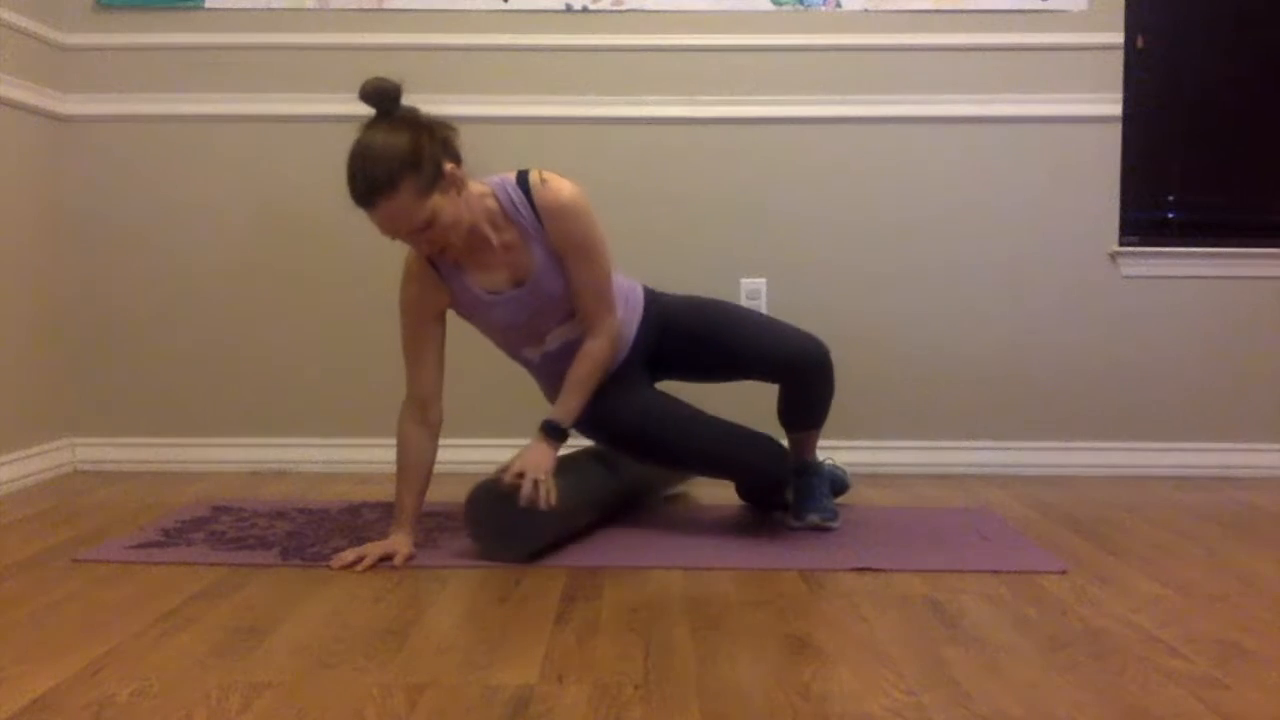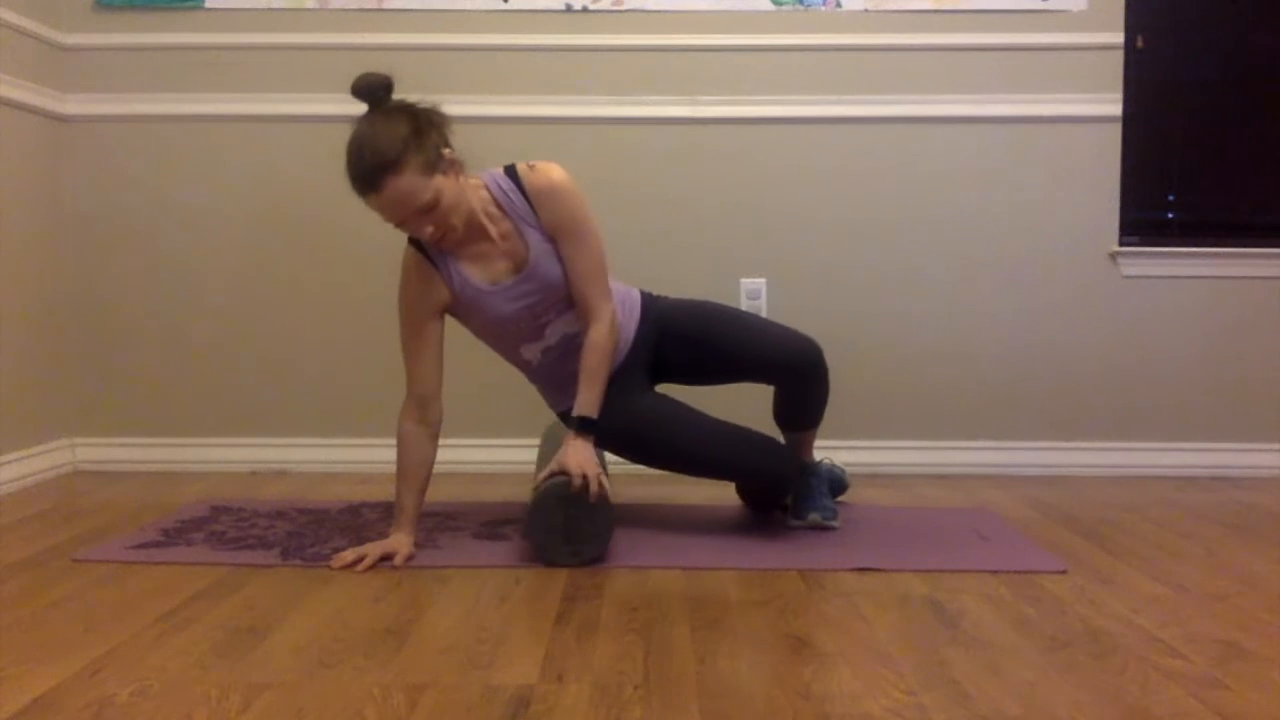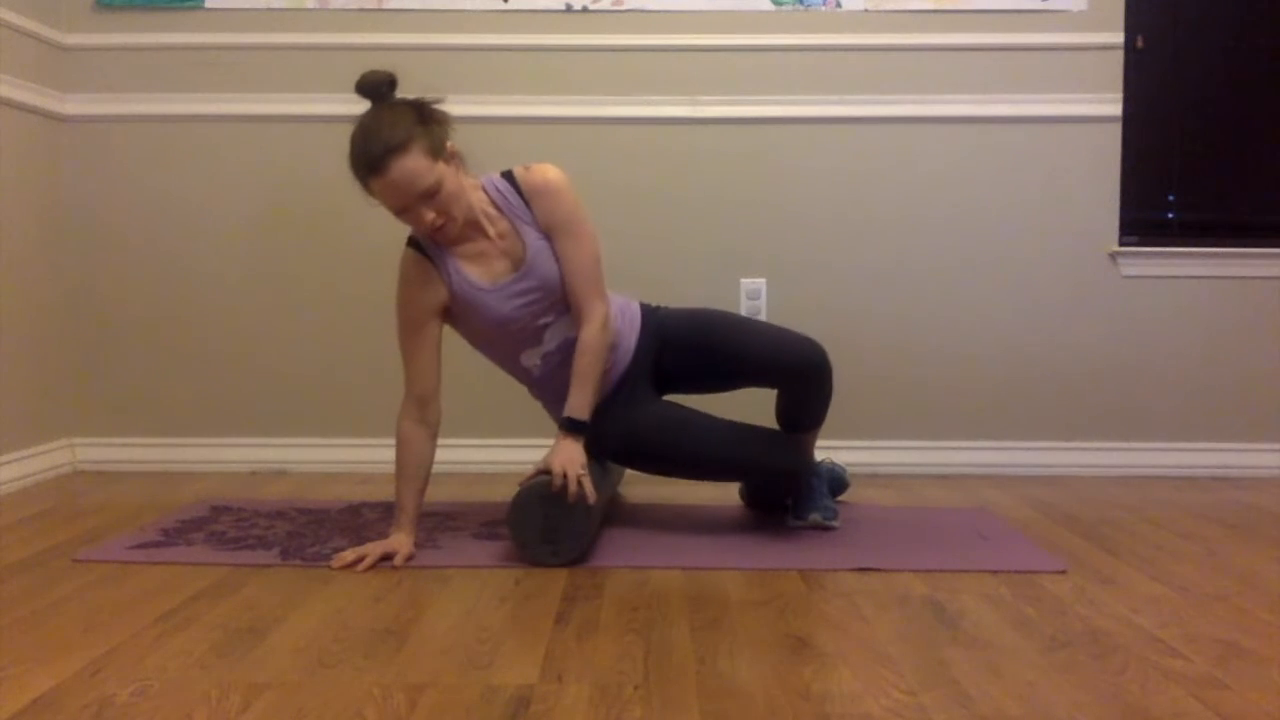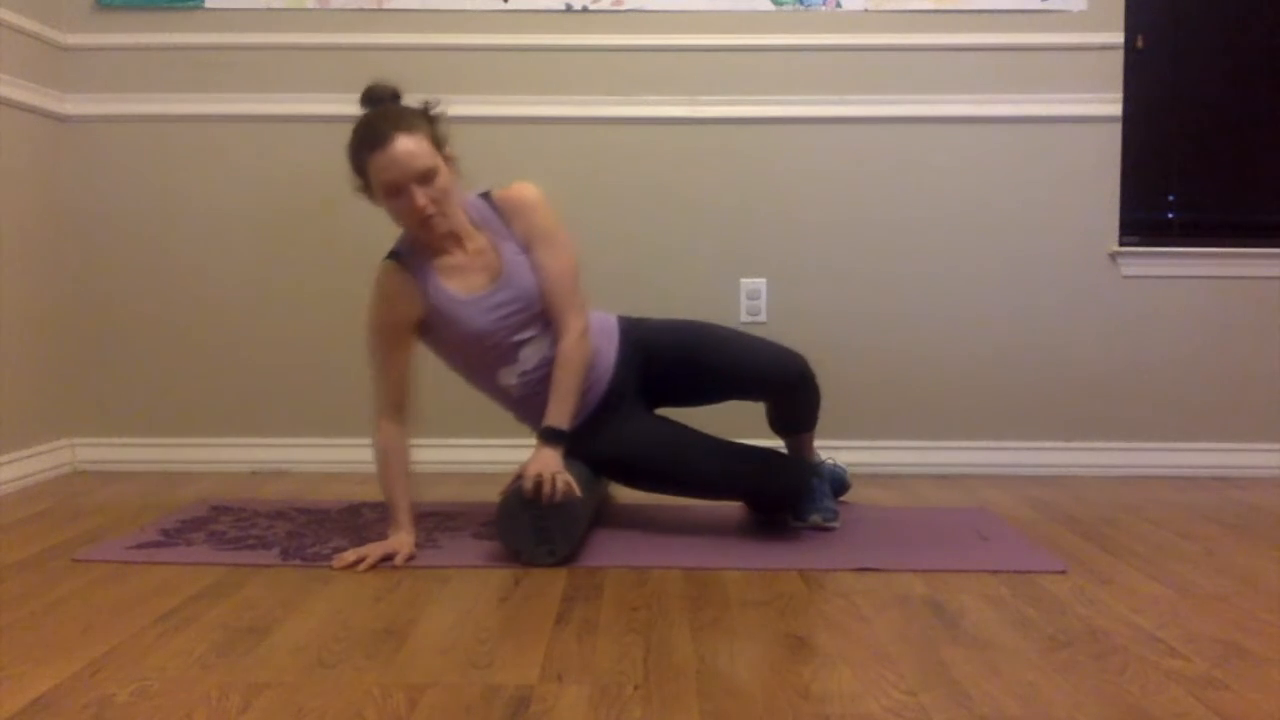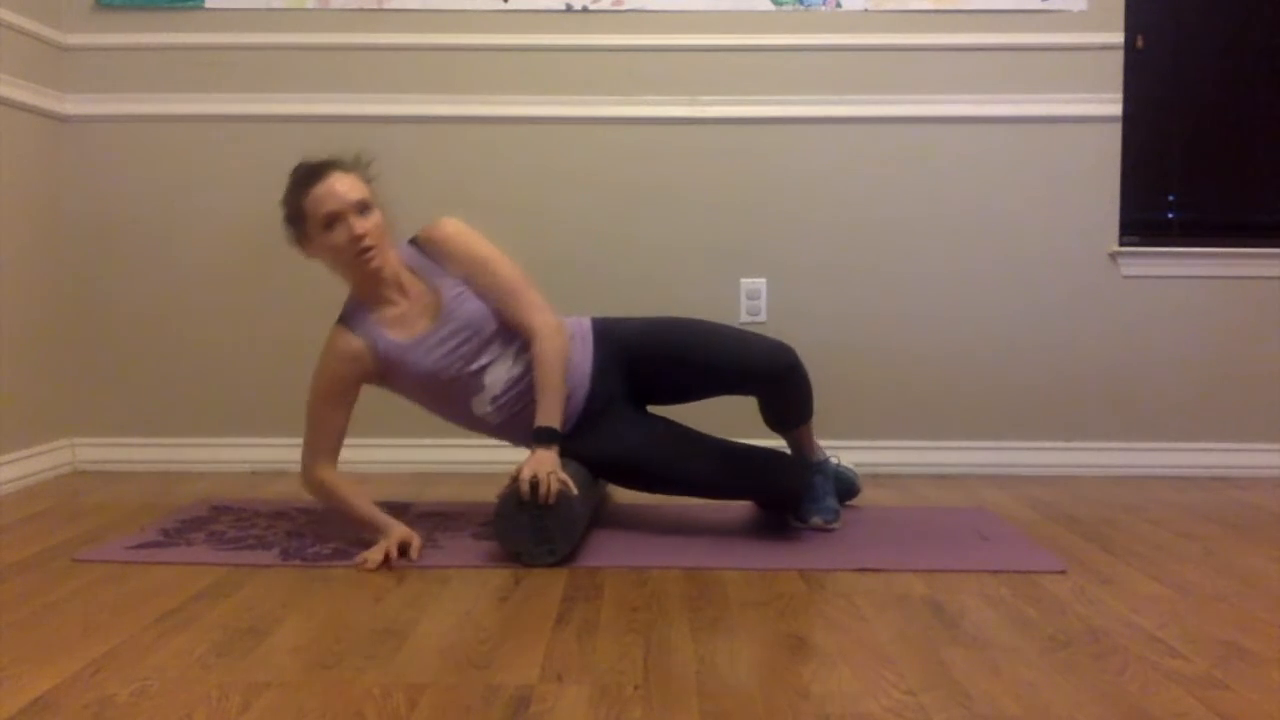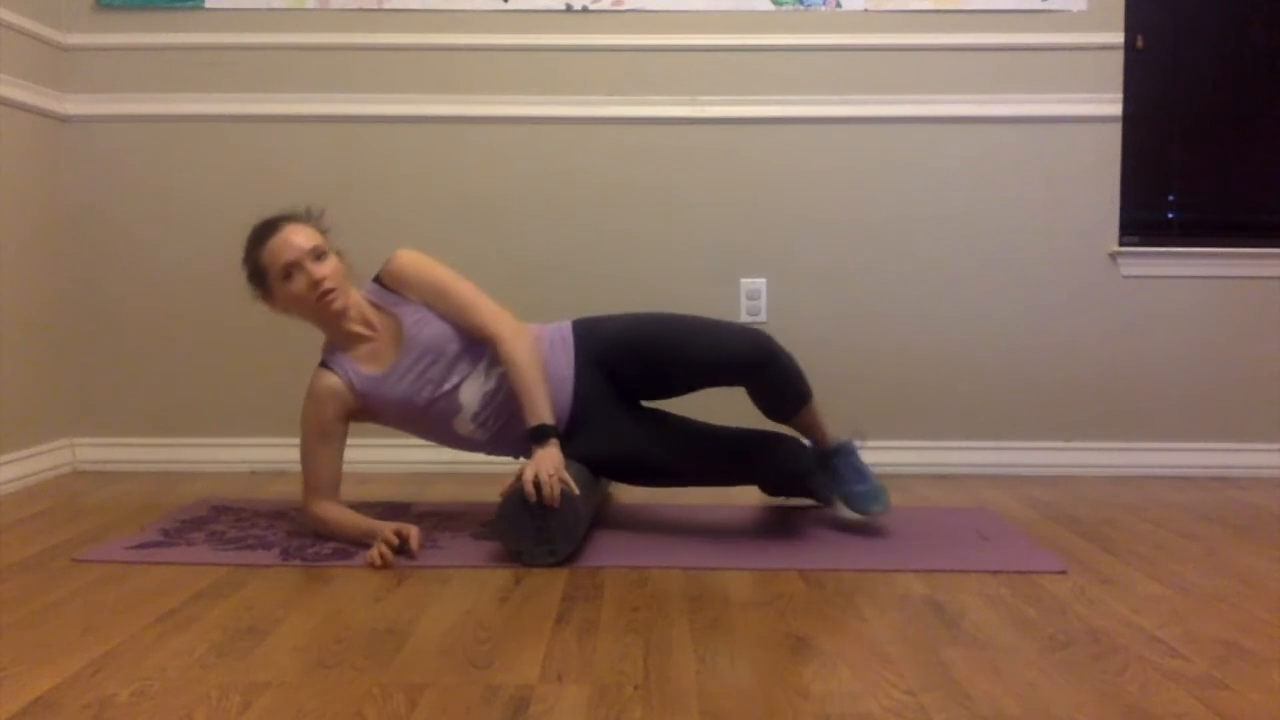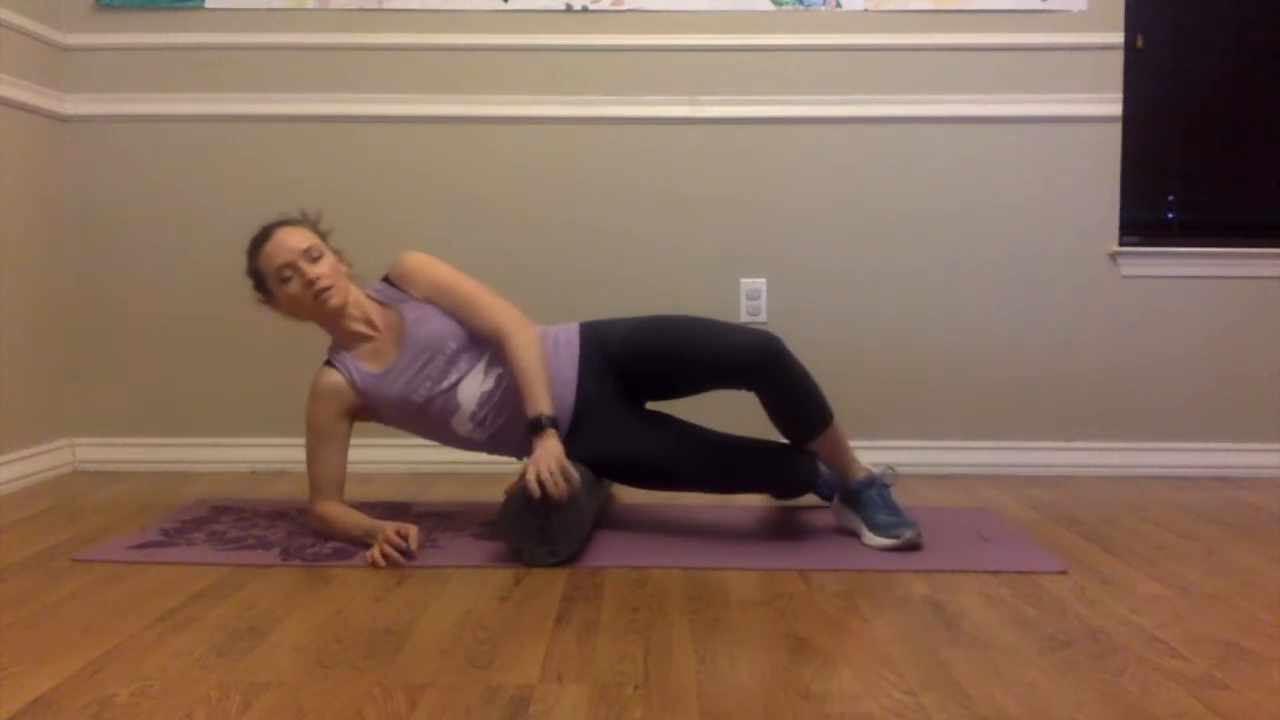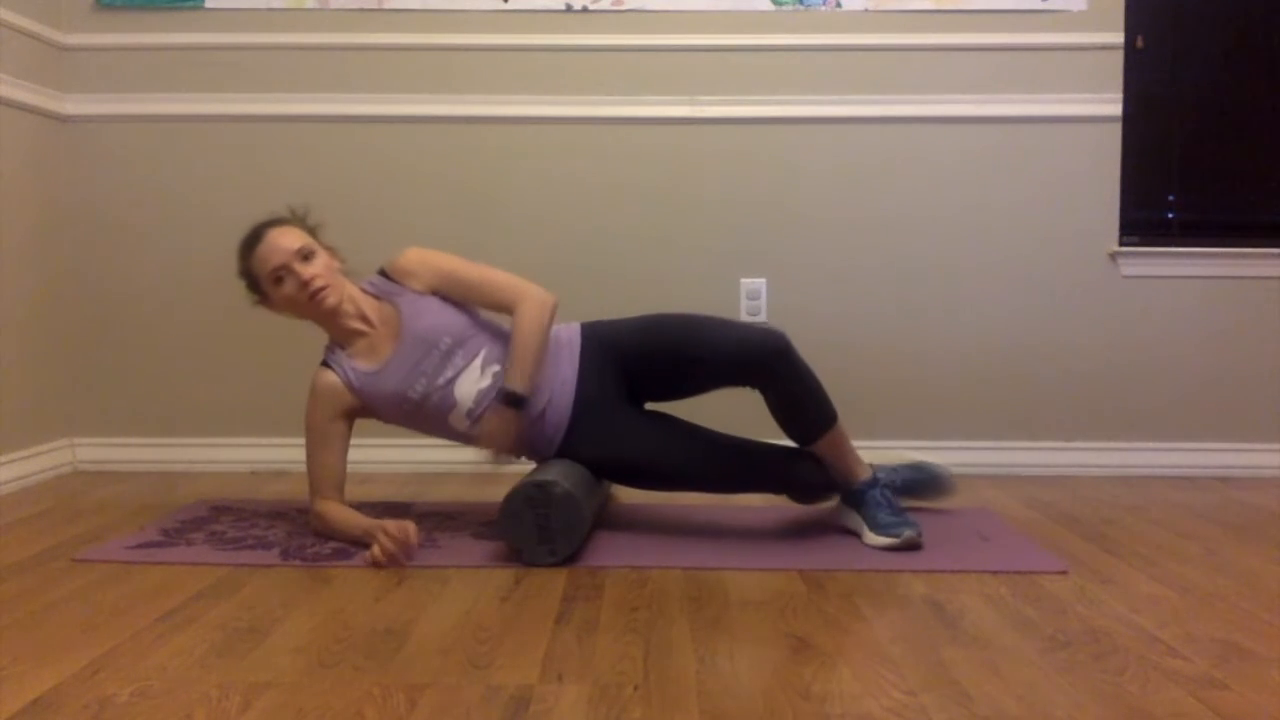
dt=0.4s
person 1, frame 1
left shoulder: (553, 201)
right shoulder: (426, 275)
left elbow: (603, 331)
right elbow: (422, 408)
left wrist: (548, 439)
right wrist: (402, 529)
left hip: (644, 322)
right hip: (598, 391)
left knee: (807, 358)
right knee: (764, 466)
left ankle: (808, 468)
right ankle: (778, 488)
person 1, frame 2
left shoulder: (544, 187)
right shoulder: (425, 271)
left elbow: (601, 315)
right elbow: (422, 408)
left wrist: (582, 435)
right wrist: (403, 528)
left hip: (640, 325)
right hip: (591, 389)
left knee: (801, 358)
right knee: (770, 466)
left ankle: (806, 467)
right ankle: (784, 484)
person 1, frame 3
left shoulder: (541, 188)
right shoulder: (423, 273)
left elbow: (595, 315)
right elbow: (420, 409)
left wrist: (570, 434)
right wrist: (403, 528)
left hip: (640, 336)
right hip: (606, 408)
left knee: (806, 361)
right knee: (780, 463)
left ankle: (805, 470)
right ankle: (780, 488)
person 1, frame 4
left shoulder: (519, 206)
right shoulder: (402, 287)
left elbow: (574, 328)
right elbow: (392, 416)
left wrist: (549, 443)
right wrist: (401, 525)
left hip: (623, 351)
right hip: (589, 425)
left knee: (789, 373)
right knee: (781, 481)
left ankle: (806, 467)
right ankle: (800, 488)
person 1, frame 5
left shoulder: (441, 242)
right shoulder: (352, 349)
left elbow: (544, 327)
right elbow: (318, 467)
left wrist: (545, 442)
right wrist: (384, 525)
left hip: (601, 353)
right hip: (581, 431)
left knee: (774, 362)
right knee: (766, 476)
left ankle: (811, 462)
right ankle: (805, 484)
person 1, frame 6
left shoulder: (401, 273)
right shoulder: (332, 389)
left elbow: (508, 333)
right elbow: (318, 503)
left wrist: (542, 438)
right wrist: (376, 530)
left hip: (587, 354)
right hip: (577, 431)
left knee: (746, 350)
right knee: (772, 461)
left ankle: (831, 451)
right ankle: (816, 474)
person 1, frame 7
left shoulder: (408, 275)
right shoulder: (336, 388)
left elbow: (516, 330)
right elbow: (324, 504)
left wrist: (539, 430)
right wrist: (377, 531)
left hip: (593, 358)
right hip: (579, 435)
left knee: (758, 352)
right knee: (773, 471)
left ankle: (857, 482)
right ankle: (827, 480)
person 1, frame 8
left shoulder: (407, 271)
right shoulder: (334, 387)
left elbow: (535, 299)
right elbow: (324, 504)
left wrist: (515, 402)
right wrist: (376, 530)
left hip: (592, 356)
right hip: (577, 436)
left knee: (765, 350)
right knee: (783, 473)
left ankle: (864, 481)
right ankle: (849, 488)
